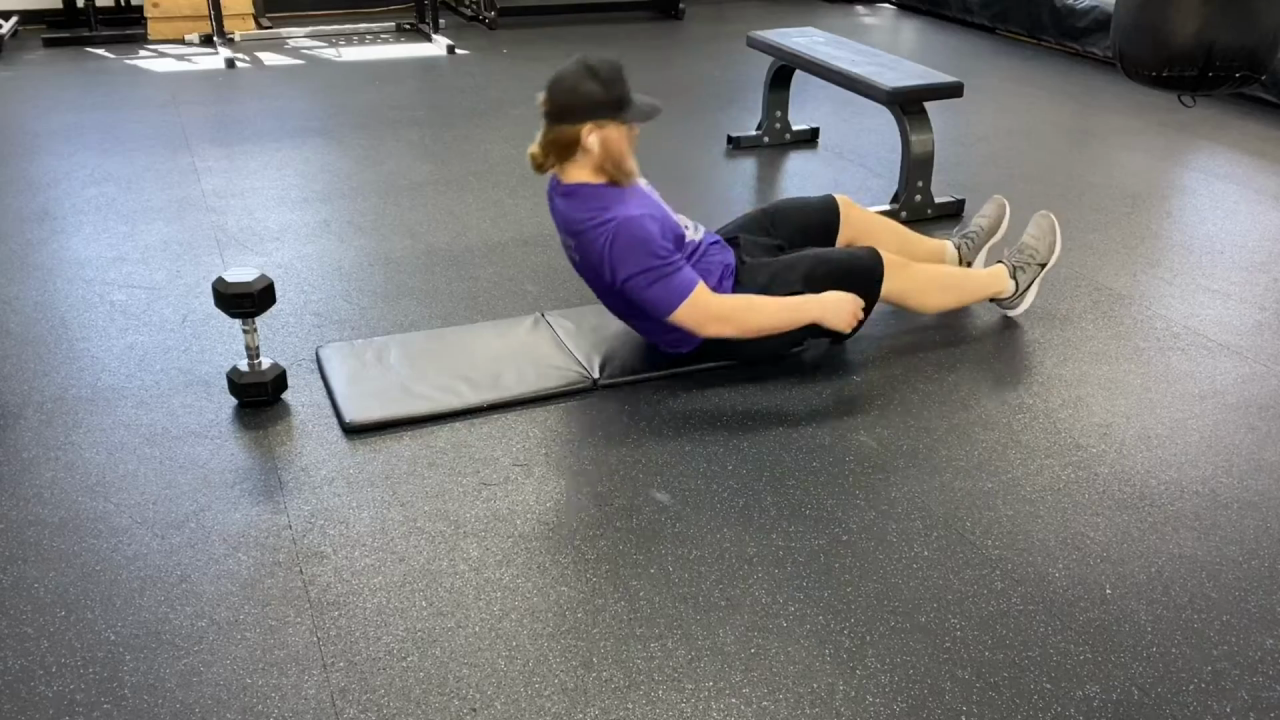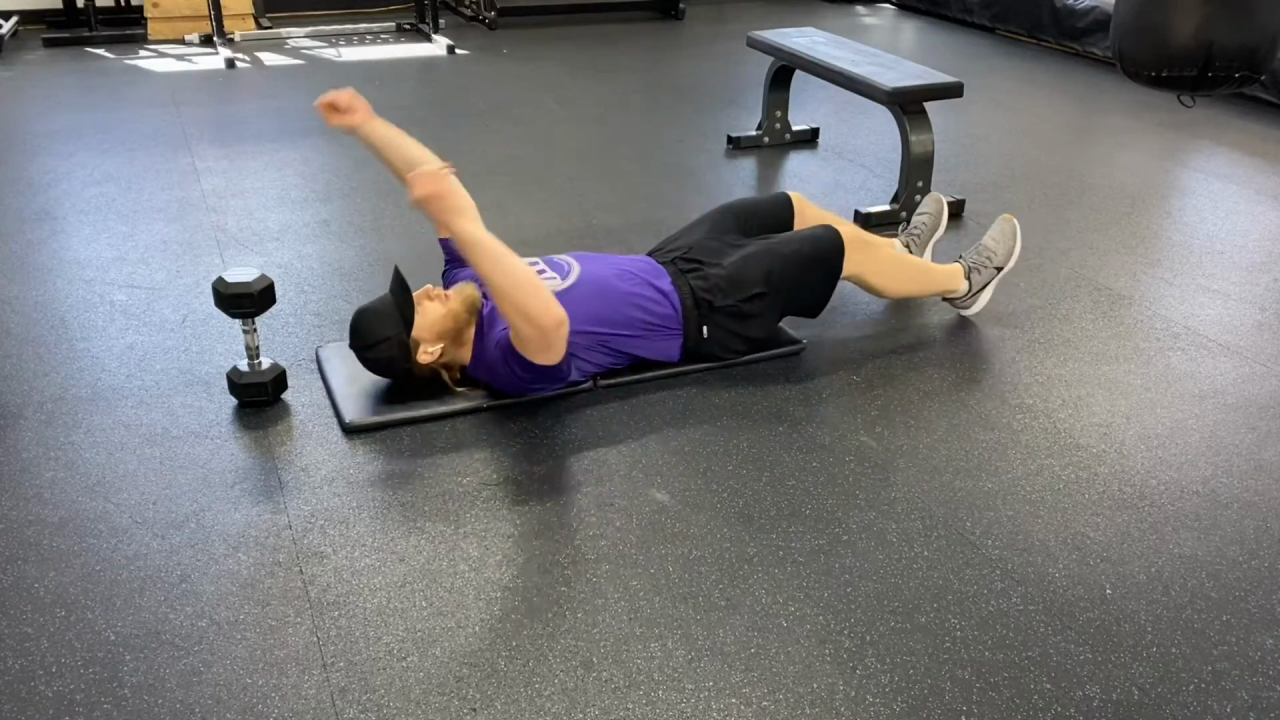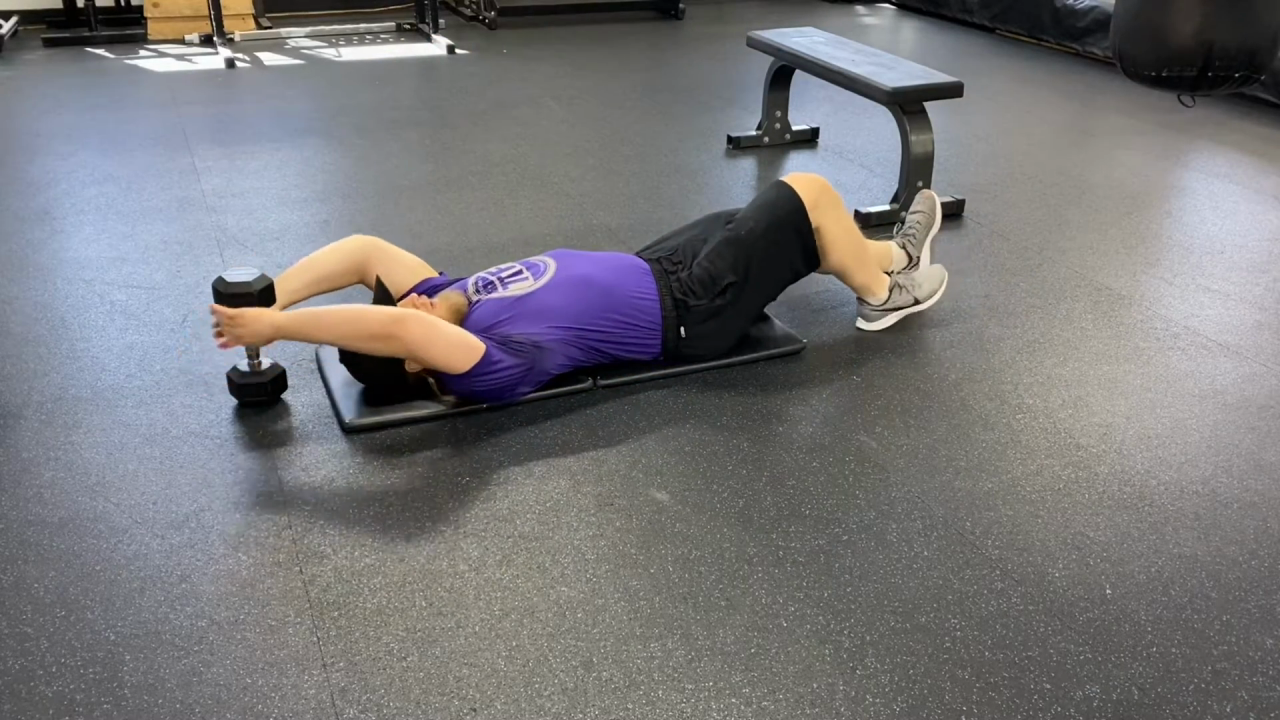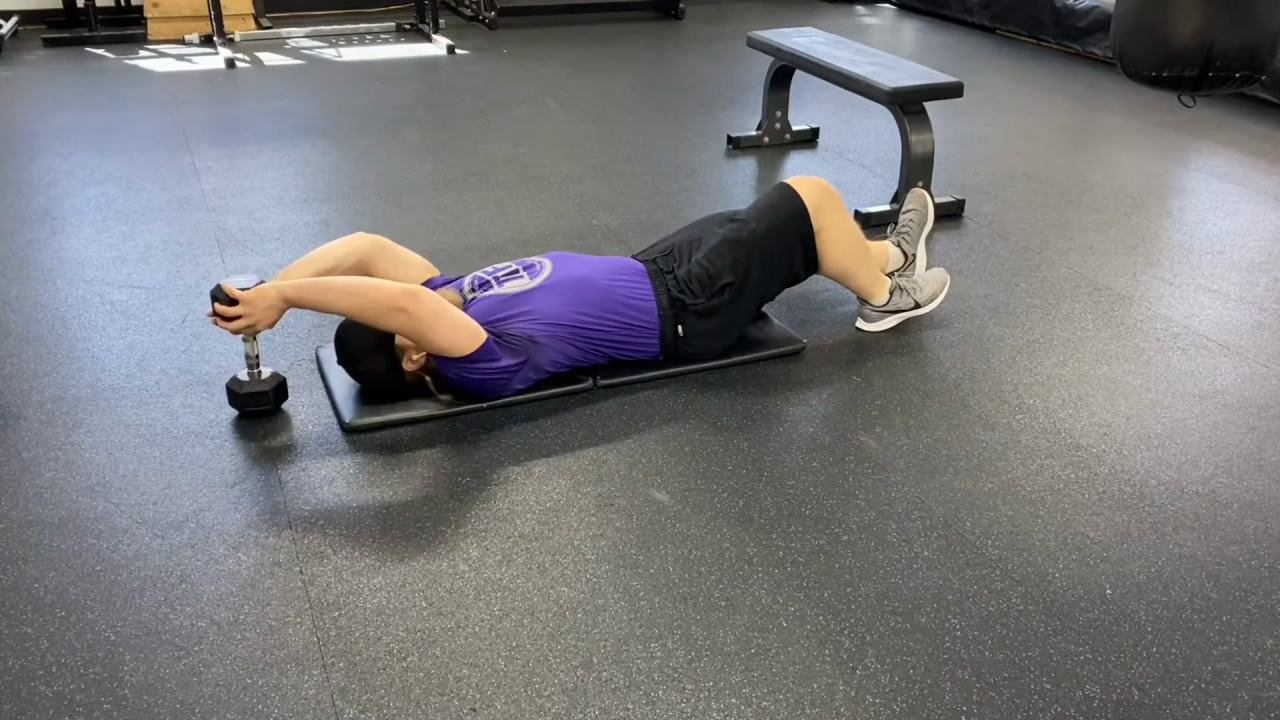
dt=1s
person 1, frame 1
left shoulder: (581, 175)
right shoulder: (616, 230)
right elbow: (712, 317)
right wrist: (818, 307)
left hip: (720, 255)
right hip: (727, 292)
left knee: (844, 212)
right knee: (884, 269)
left ankle: (952, 253)
right ankle: (1006, 281)
person 1, frame 2
left shoulder: (467, 295)
right shoulder: (510, 363)
left elbow: (447, 190)
right elbow: (546, 321)
left wrist: (370, 119)
right wrist: (448, 228)
left hip: (661, 270)
right hip: (699, 315)
left knee: (793, 209)
right knee: (839, 245)
left ankle: (906, 249)
right ankle: (962, 283)
person 1, frame 3
left shoulder: (452, 305)
right shoulder: (485, 370)
left elbow: (364, 252)
right elbow: (399, 326)
left wrist: (267, 295)
right wrist: (276, 322)
left hip: (652, 272)
right hip: (687, 315)
left knee: (772, 219)
right knee: (806, 194)
left ankle: (890, 255)
right ankle: (882, 296)
person 1, frame 4
left shoulder: (450, 301)
right shoulder: (482, 368)
left elbow: (368, 248)
right elbow: (404, 297)
left wrist: (272, 290)
right wrist: (280, 294)
left hip: (650, 273)
right hip: (684, 312)
left knee: (770, 217)
right knee: (810, 199)
left ankle: (887, 256)
right ankle: (884, 296)
